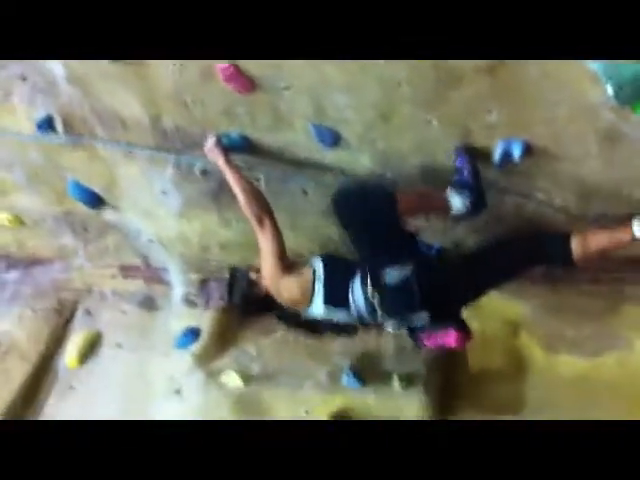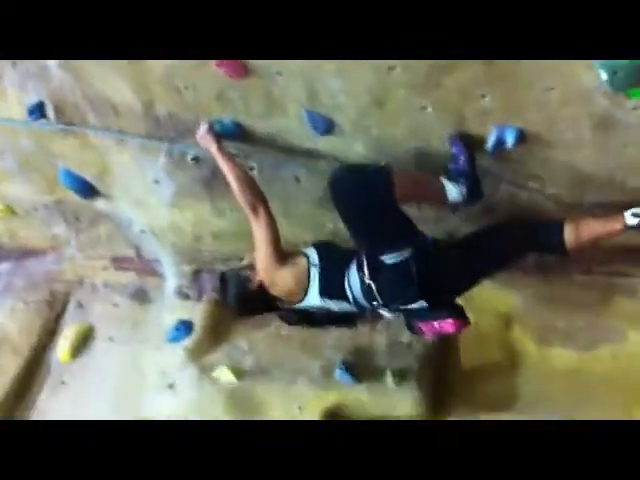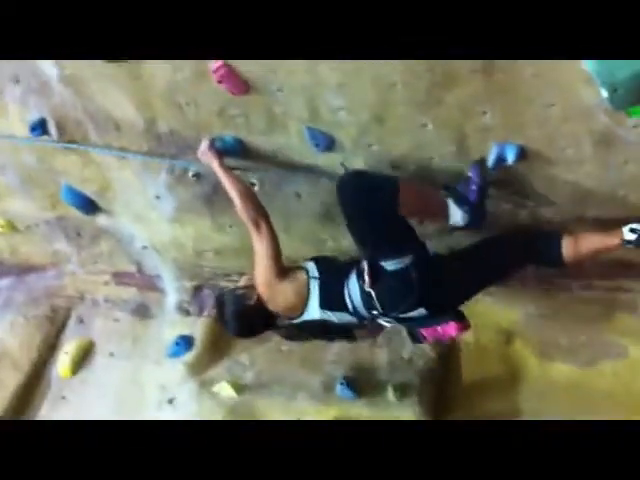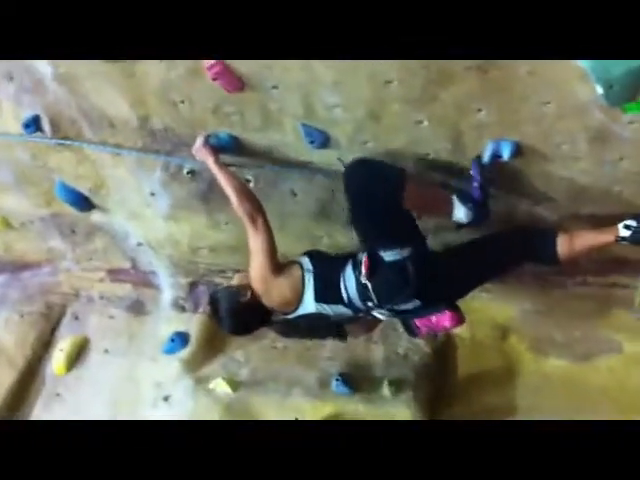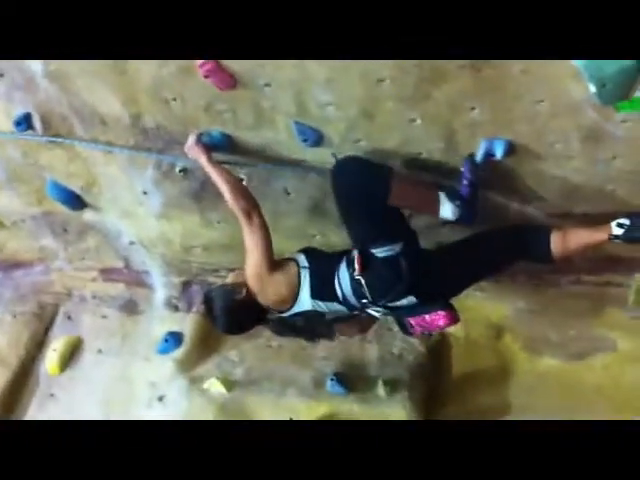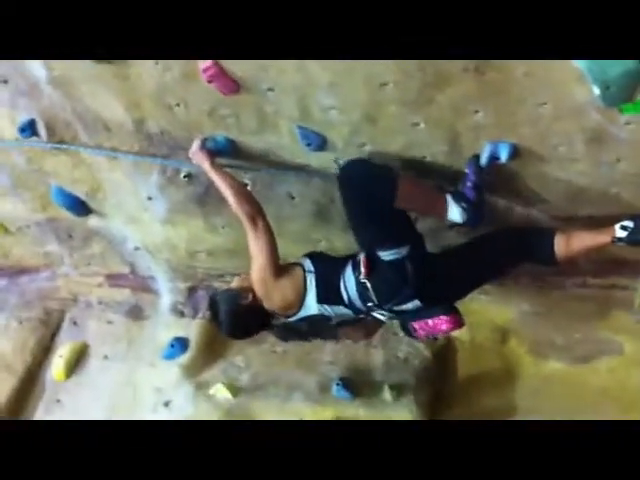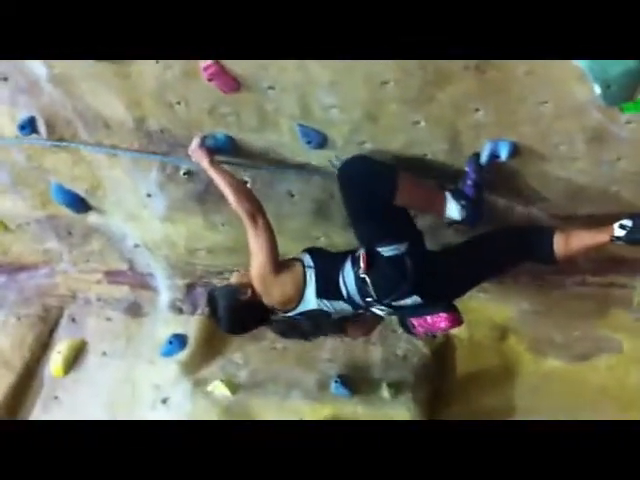
dt=0.1s
person 1, frame 1
left shoulder: (296, 297)
right shoulder: (282, 286)
right elbow: (261, 217)
right wrist: (222, 161)
left hip: (407, 304)
right hip: (402, 292)
left knee: (531, 244)
right knee: (353, 199)
right ankle: (457, 198)
person 1, frame 2
left shoulder: (291, 295)
right shoulder: (276, 276)
right elbow: (255, 205)
right wrist: (215, 148)
left hip: (400, 289)
right hip: (398, 276)
left knee: (523, 231)
right knee: (349, 180)
right ankle: (453, 187)
person 1, frame 3
left shoulder: (288, 315)
right shoulder: (274, 288)
right elbow: (257, 221)
right wrist: (217, 163)
left hip: (398, 301)
right hip: (398, 284)
left knee: (525, 243)
right knee: (357, 185)
right ankle: (458, 209)
person 1, frame 4
left shoulder: (285, 311)
right shoulder: (269, 284)
left elbow: (364, 317)
right elbow: (253, 216)
right wrist: (212, 160)
left hip: (395, 294)
right hip: (394, 276)
left knee: (521, 241)
right knee: (362, 174)
right ankle: (462, 207)
person 1, frame 5
left shoulder: (279, 311)
right shoulder: (266, 283)
left elbow: (357, 319)
right elbow: (247, 212)
right wrist: (204, 158)
left hip: (388, 292)
right hip: (388, 274)
left knee: (516, 239)
right knee: (350, 171)
right ankle: (449, 205)
person 1, frame 6
left shoulder: (285, 315)
right shoulder: (270, 288)
left elbow: (365, 323)
right elbow: (252, 218)
right wrist: (208, 164)
left hip: (394, 296)
right hip: (393, 276)
left knee: (520, 241)
right knee: (357, 174)
right ankle: (455, 208)
person 1, frame 7
left shoulder: (282, 312)
right shoulder: (271, 284)
left elbow: (360, 324)
right elbow: (252, 215)
right wrist: (208, 163)
left hip: (392, 293)
right hip: (393, 274)
left knee: (520, 239)
right knee: (358, 172)
right ankle: (457, 205)
